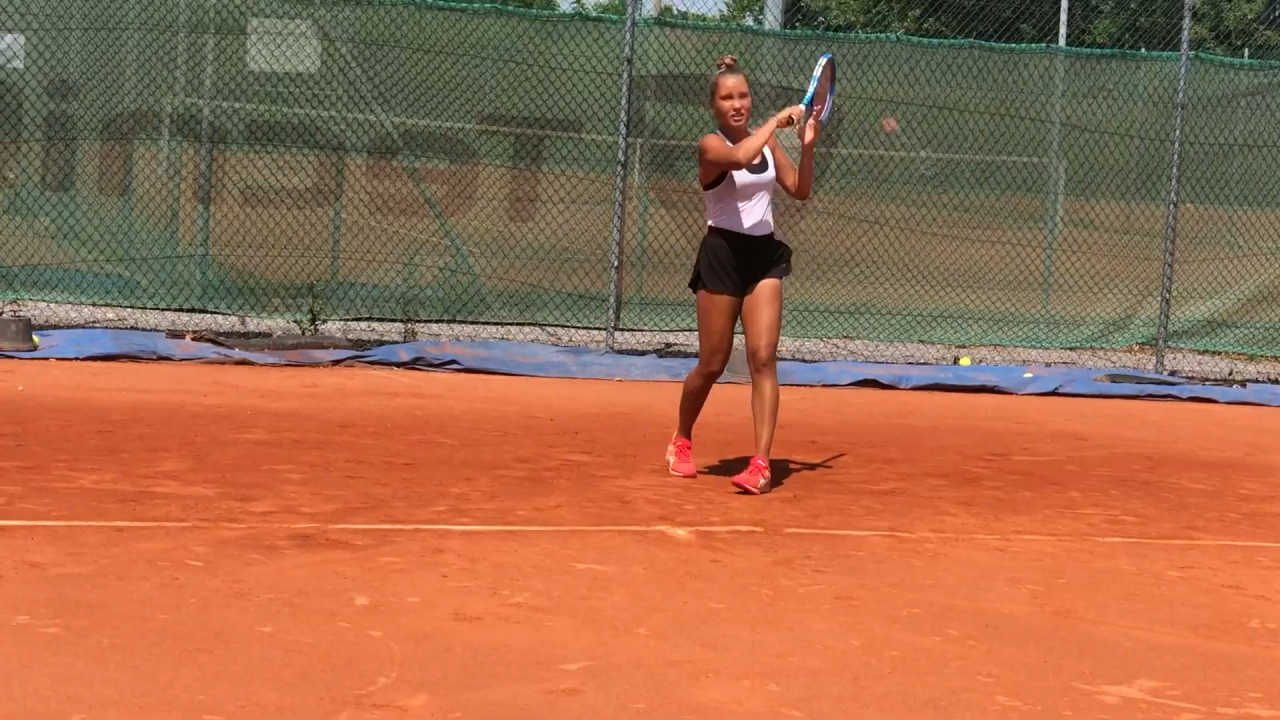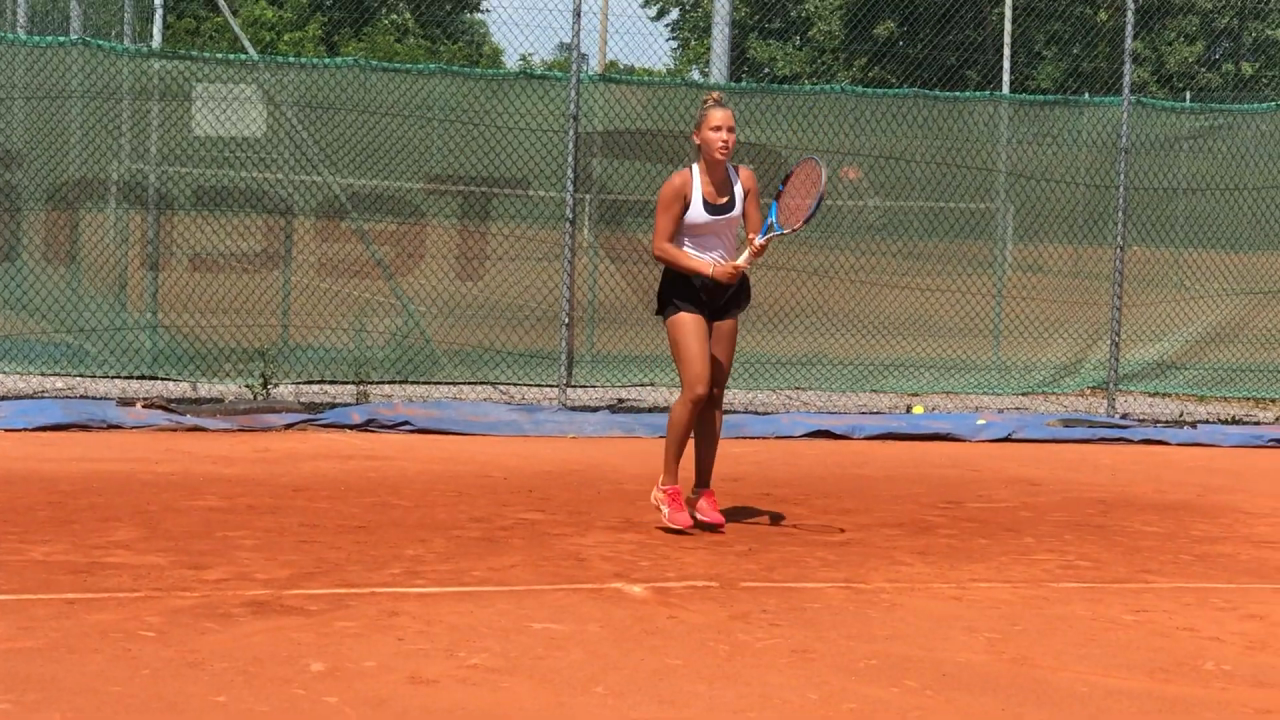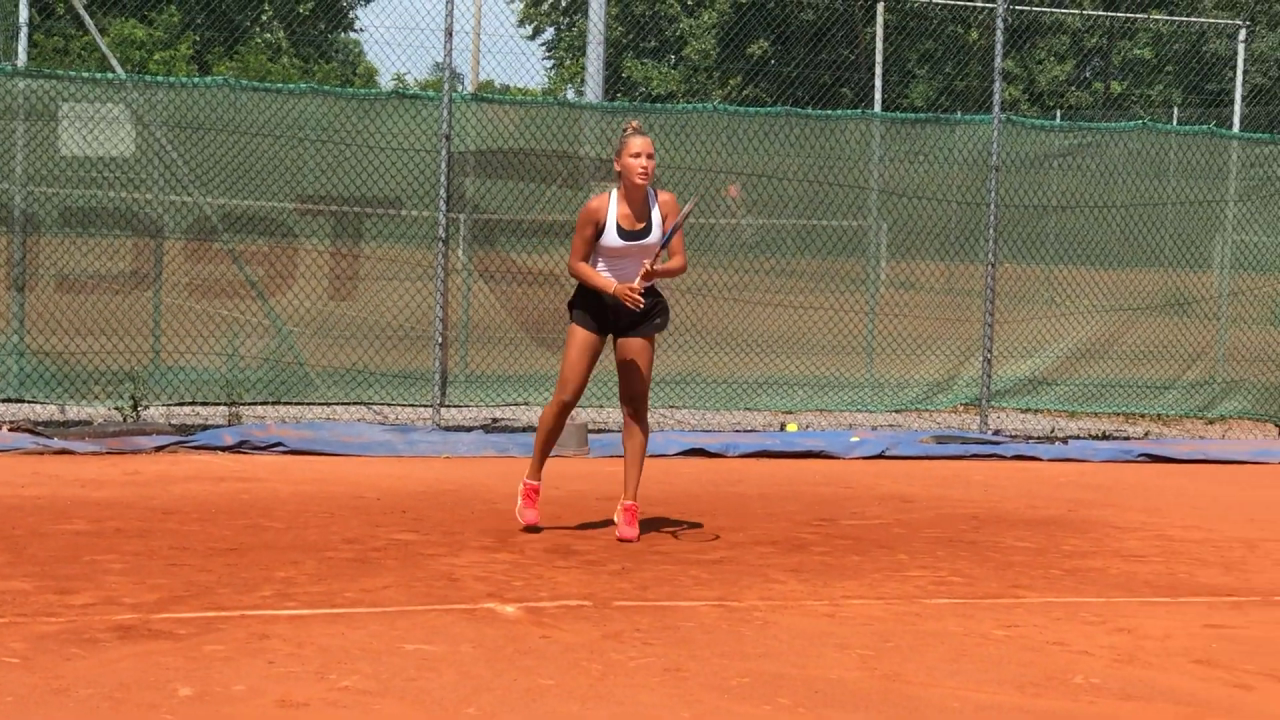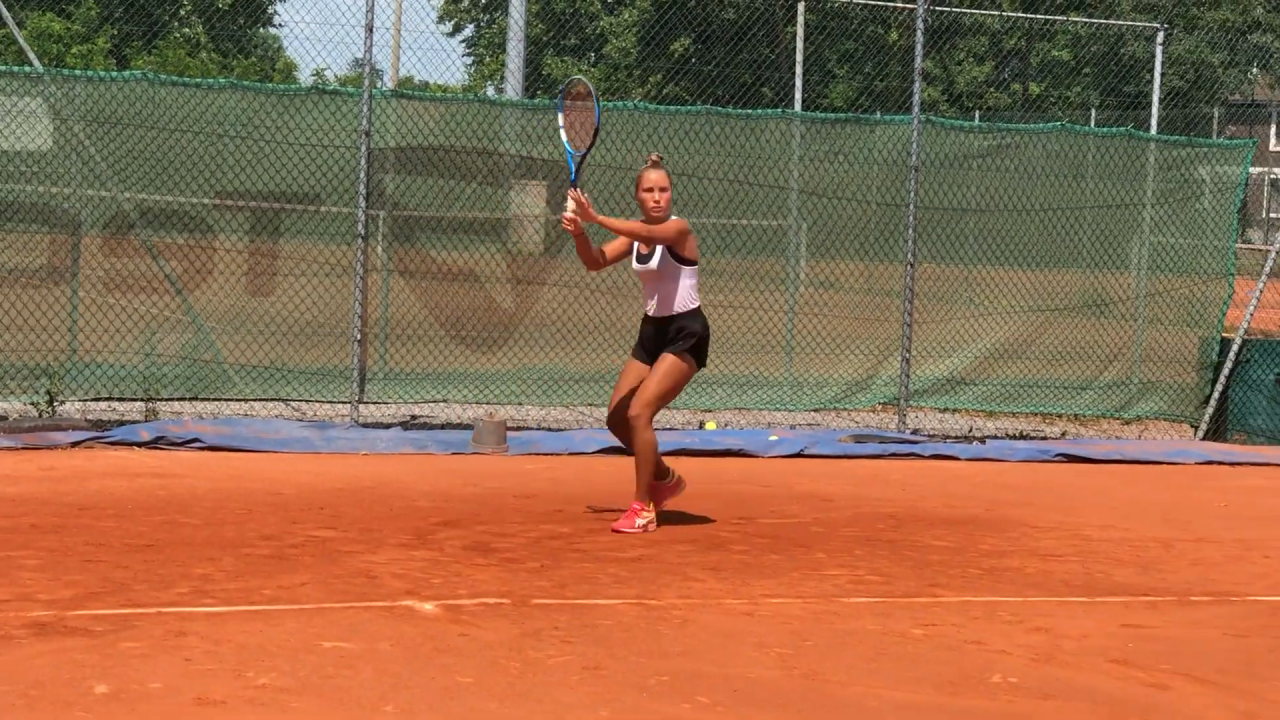
dt=0.7s
person 1, frame 1
left shoulder: (768, 142)
right shoulder: (711, 146)
left elbow: (801, 192)
right elbow: (741, 157)
left wrist: (808, 145)
right wrist: (782, 119)
left hip: (765, 255)
right hip: (723, 256)
left knee: (763, 358)
right knee: (713, 364)
left ankle: (761, 463)
right ankle: (681, 440)
person 1, frame 2
left shoulder: (744, 179)
right shoulder: (680, 183)
left elbow: (753, 237)
right elbow: (660, 247)
left wrist: (755, 249)
right wrist: (709, 267)
left hip: (725, 291)
right hip: (684, 288)
left knee: (714, 395)
right knee: (697, 390)
left ankle: (701, 493)
right ankle: (668, 488)
person 1, frame 3
left shoulder: (666, 203)
right shoulder: (597, 207)
left elbow: (680, 262)
right elbow: (576, 264)
left wrist: (656, 272)
right wrist: (613, 288)
left hip: (640, 307)
right hip: (595, 304)
left knee: (635, 407)
right knee: (565, 398)
left ankle: (628, 506)
right ankle: (531, 482)
person 1, frame 4
left shoulder: (679, 229)
right shoulder: (635, 233)
left elbow: (644, 232)
right elbow: (595, 263)
left wrist: (596, 217)
right wrist: (579, 232)
left hip: (685, 334)
right hip: (652, 332)
left knee: (638, 414)
right knee: (616, 419)
left ankle: (644, 507)
right ankle: (666, 480)
